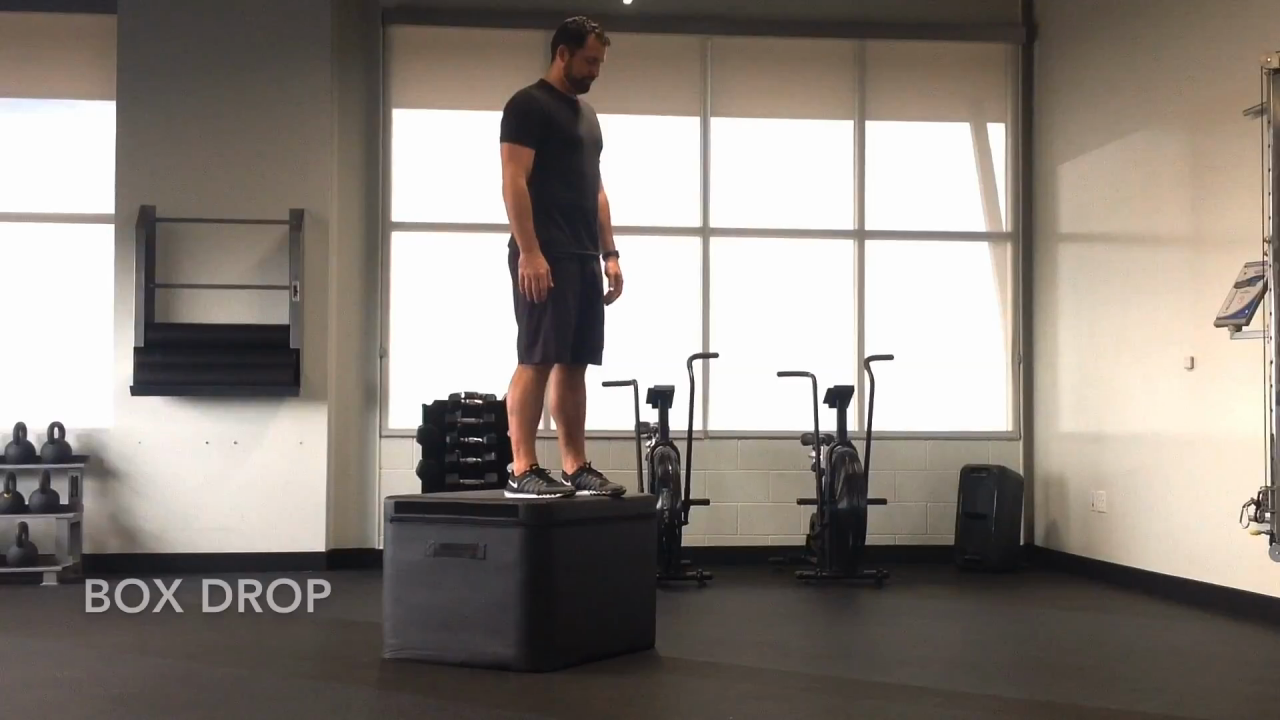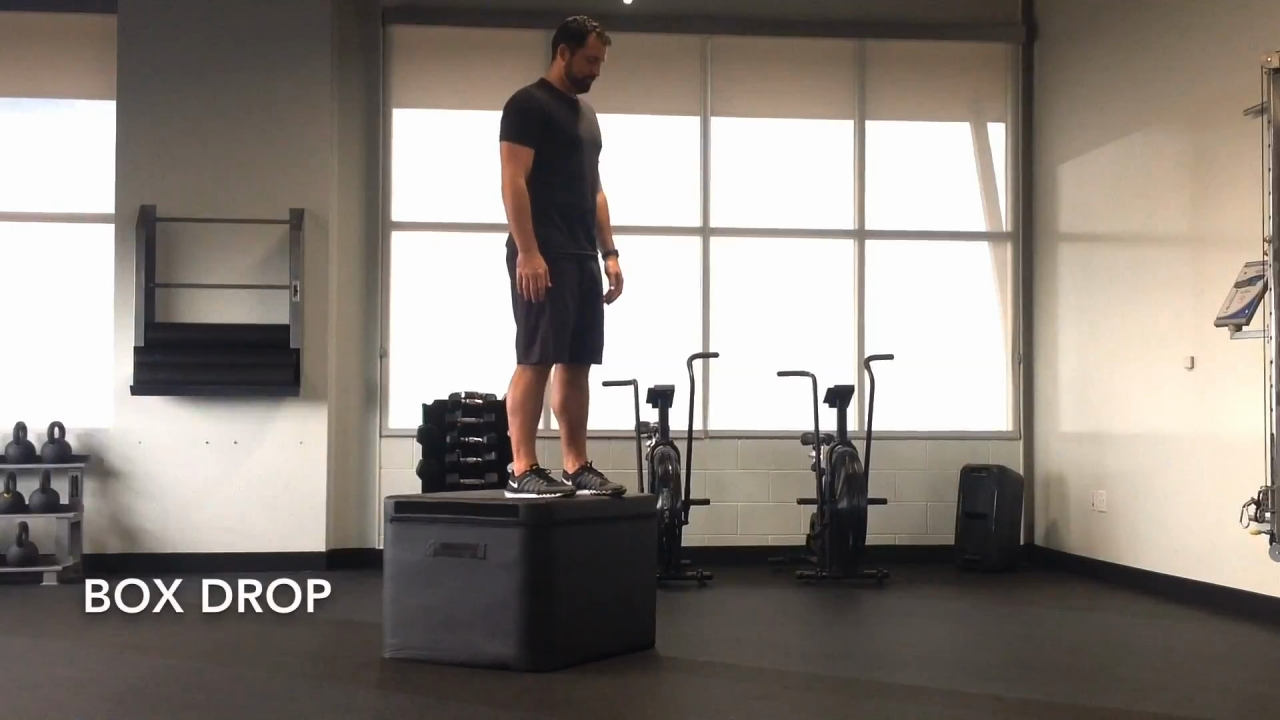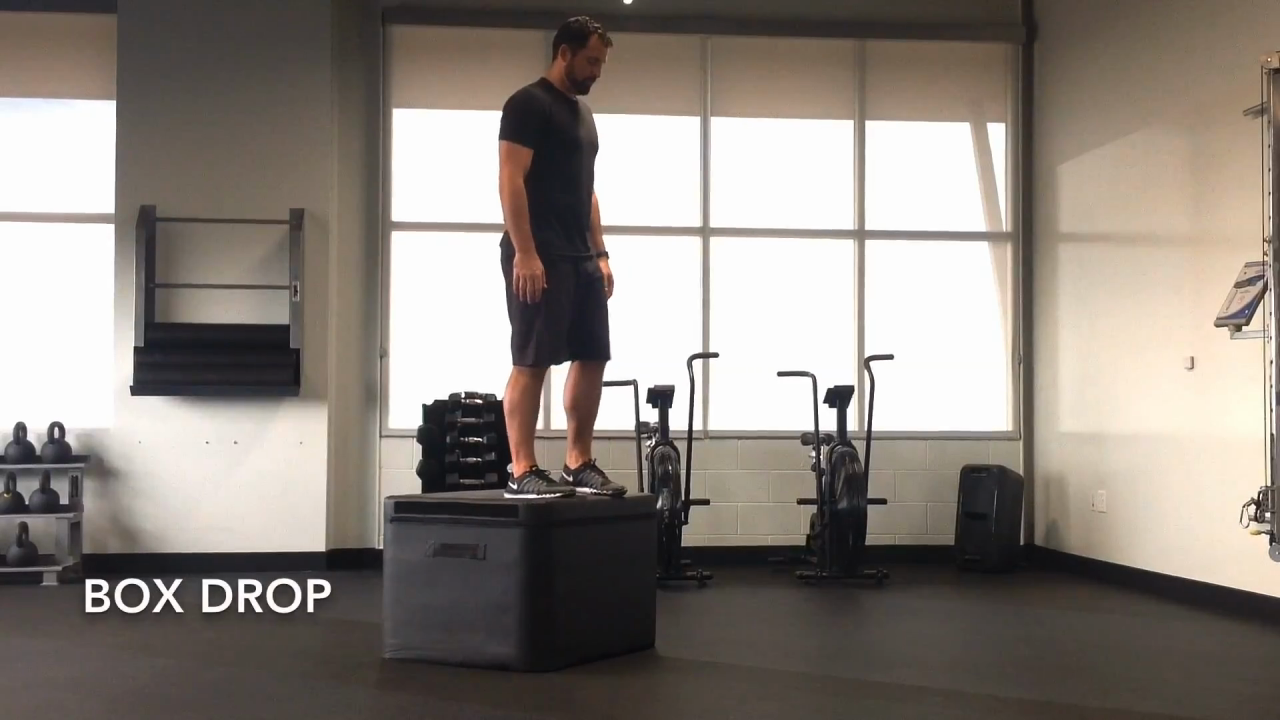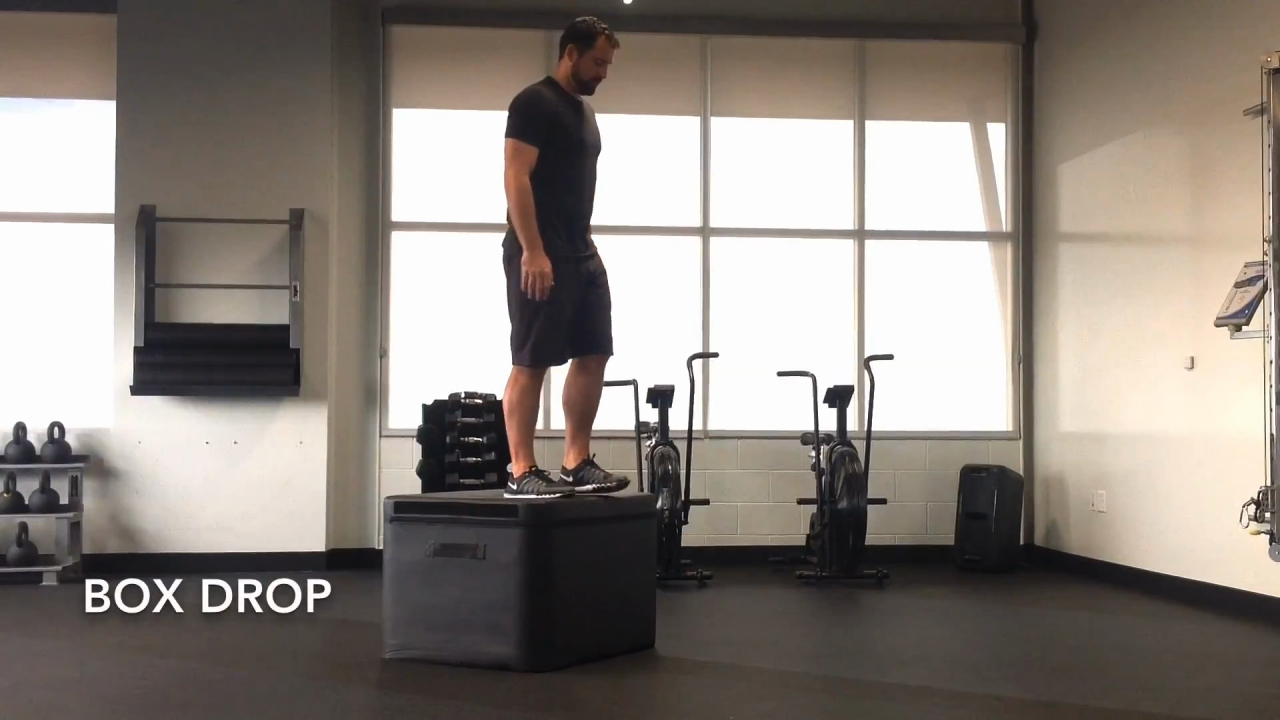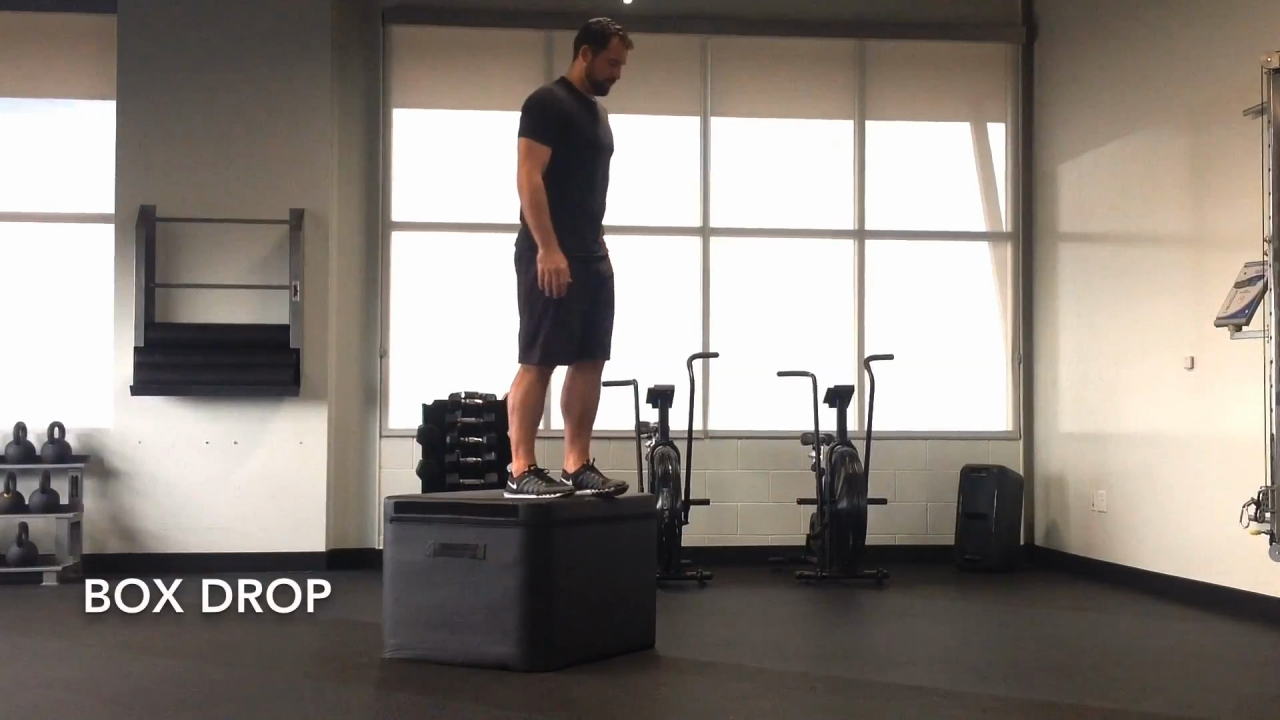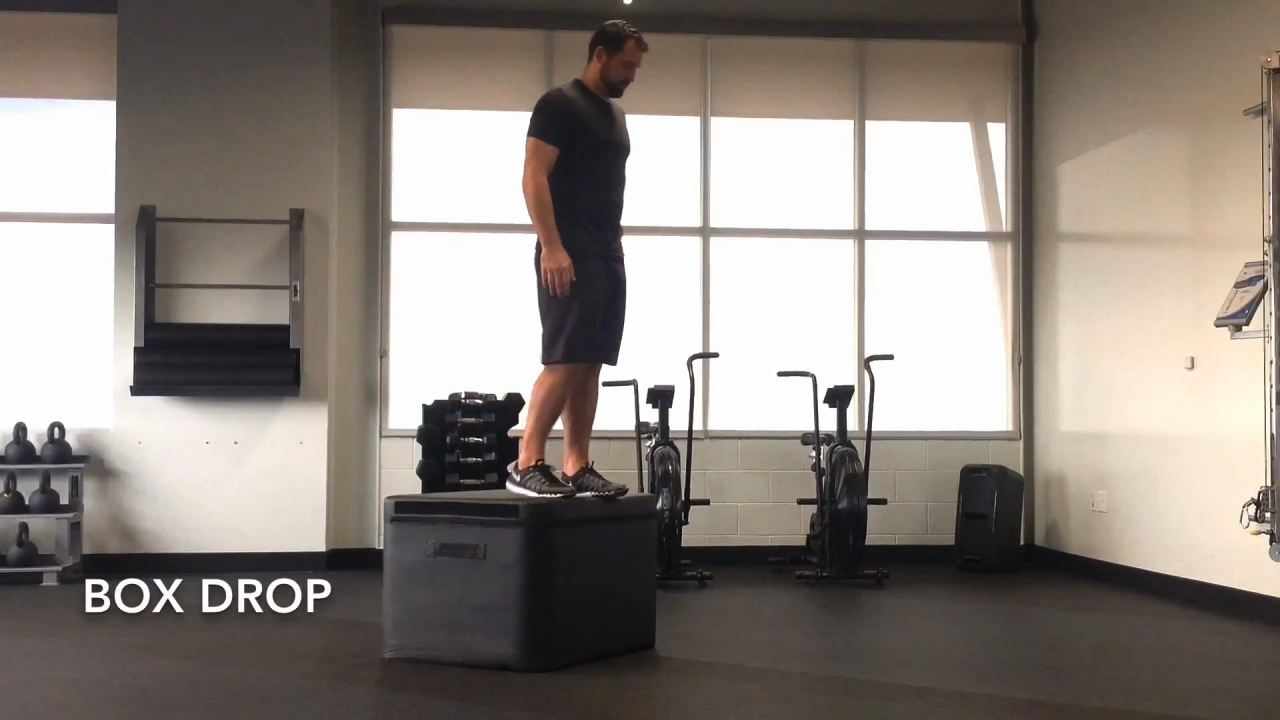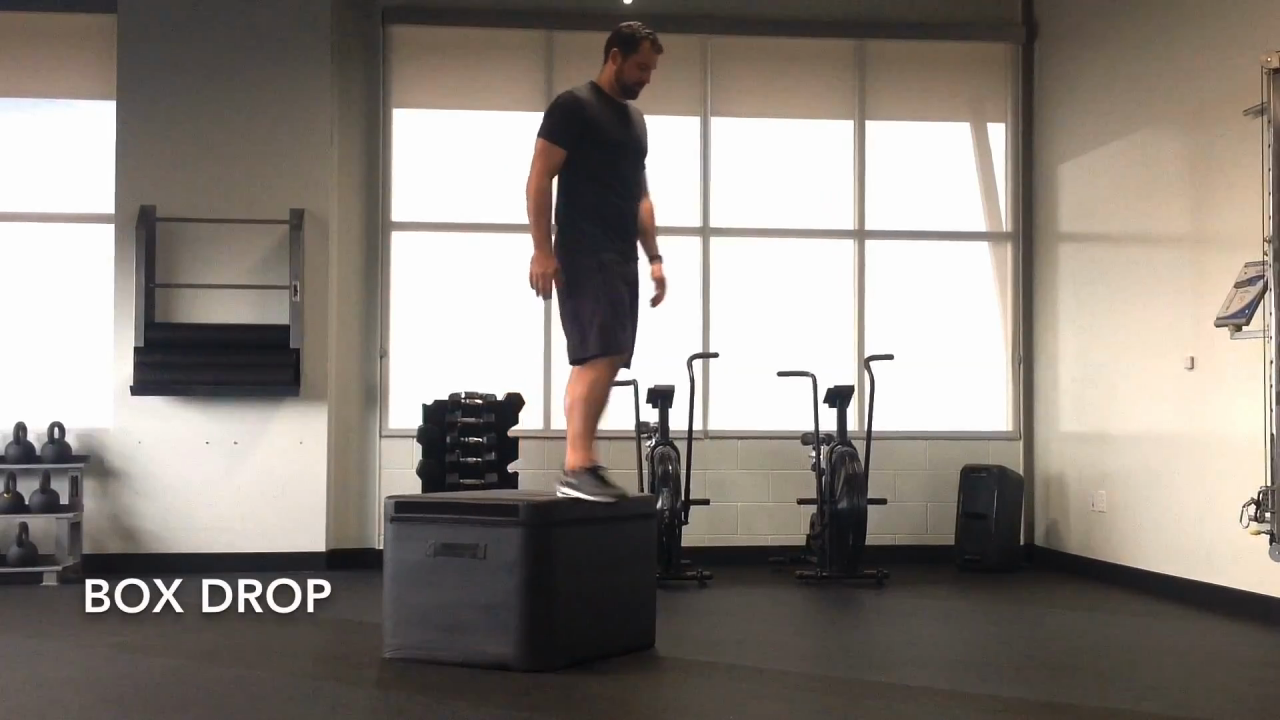
dt=0.2s
person 1, frame 1
left shoulder: (586, 113)
right shoulder: (528, 105)
right elbow: (514, 182)
left wrist: (609, 253)
right wrist: (530, 251)
left hip: (584, 258)
right hip: (545, 256)
left knee: (573, 365)
right knee: (537, 360)
left ankle: (575, 468)
right ankle: (522, 470)
person 1, frame 2
left shoulder: (585, 113)
right shoulder: (528, 104)
right elbow: (513, 181)
left wrist: (609, 252)
right wrist: (528, 251)
left hip: (582, 257)
right hip: (543, 256)
left knee: (577, 365)
right knee: (536, 361)
left ankle: (576, 467)
right ankle: (523, 471)
person 1, frame 3
left shoulder: (582, 112)
right shoulder: (528, 104)
right elbow: (511, 181)
left wrist: (600, 254)
right wrist: (525, 253)
left hip: (578, 258)
right hip: (539, 257)
left knee: (591, 359)
right knee: (531, 362)
left ankle: (579, 464)
right ankle: (522, 472)
person 1, frame 4
left shoulder: (583, 110)
right shoulder: (534, 103)
right elbow: (516, 179)
left wrist: (589, 249)
right wrist: (533, 251)
left hip: (580, 256)
right hip: (540, 256)
left knee: (593, 355)
right knee: (531, 363)
left ankle: (576, 463)
right ankle: (522, 472)
person 1, frame 5
left shoulder: (597, 111)
right shoulder: (548, 103)
right elbow: (529, 178)
right wrist: (548, 249)
left hip: (592, 256)
right hip: (552, 255)
left knee: (590, 361)
right knee: (538, 362)
left ankle: (577, 467)
right ankle: (521, 471)
person 1, frame 6
left shoulder: (615, 114)
right shoulder: (560, 104)
right elbow: (535, 178)
left wrist: (613, 252)
right wrist: (552, 248)
left hip: (607, 257)
right hip: (567, 256)
left knee: (590, 366)
right knee: (566, 361)
left ankle: (577, 469)
right ankle: (527, 465)
person 1, frame 7
left shoulder: (634, 118)
right shoulder: (573, 106)
right elbow: (539, 180)
left wrist: (654, 257)
right wrist: (543, 251)
left hip: (621, 256)
right hip: (583, 254)
left knee: (597, 362)
right knee: (603, 356)
left ankle: (582, 468)
right ankle: (578, 464)
